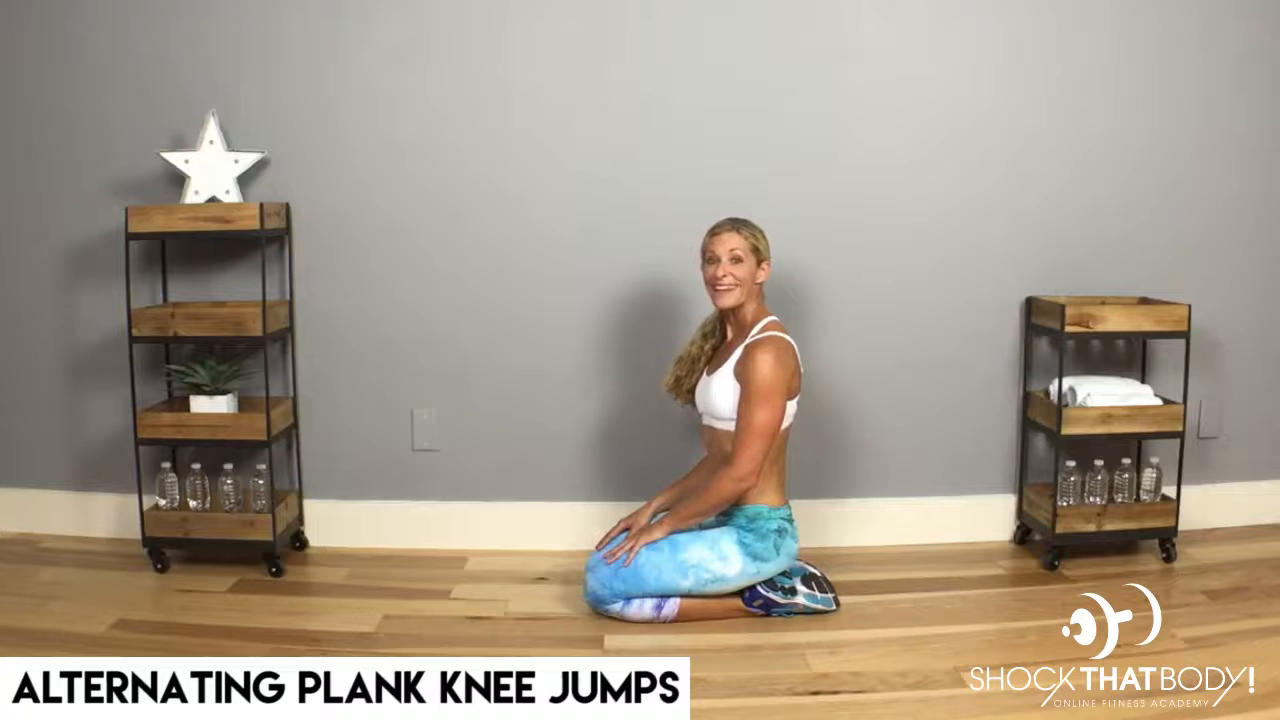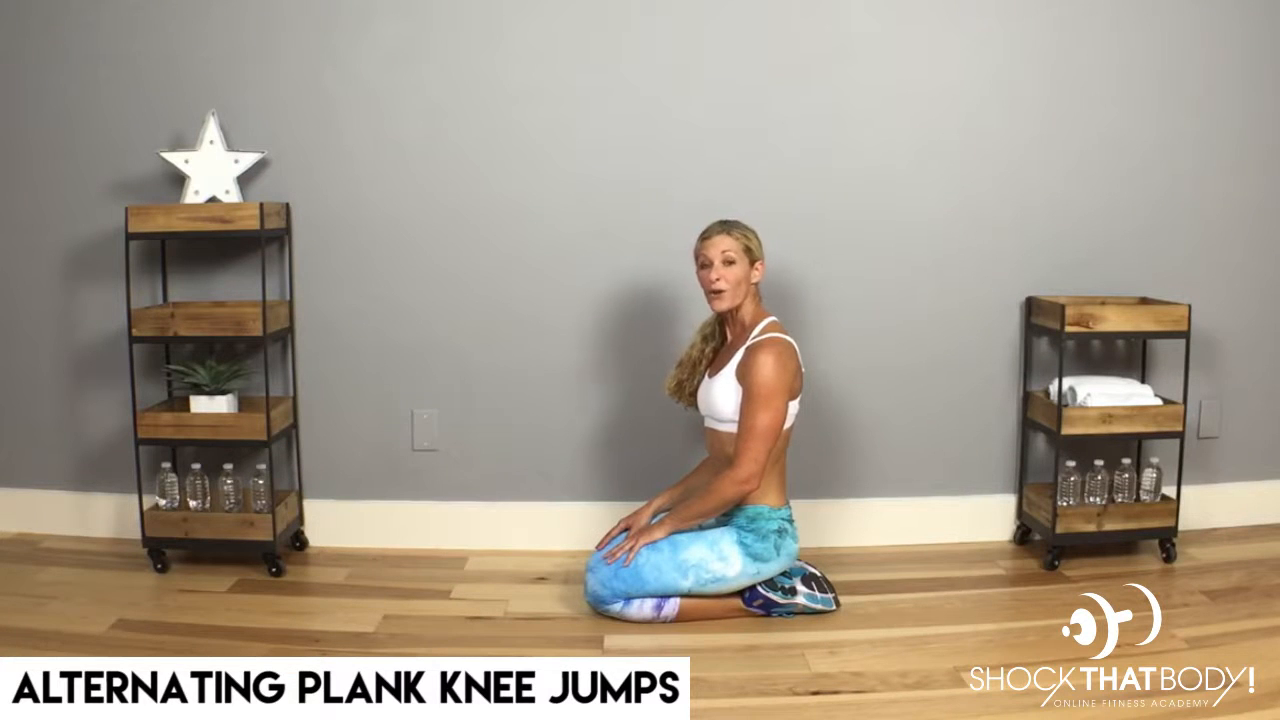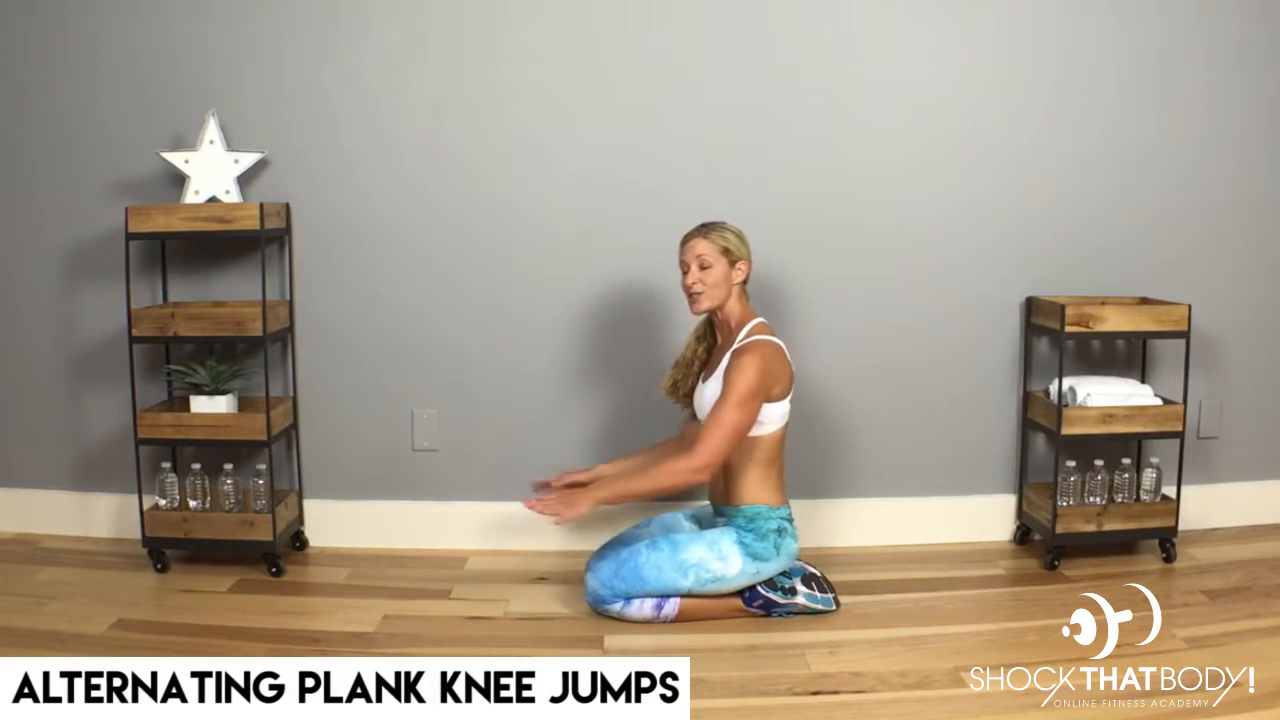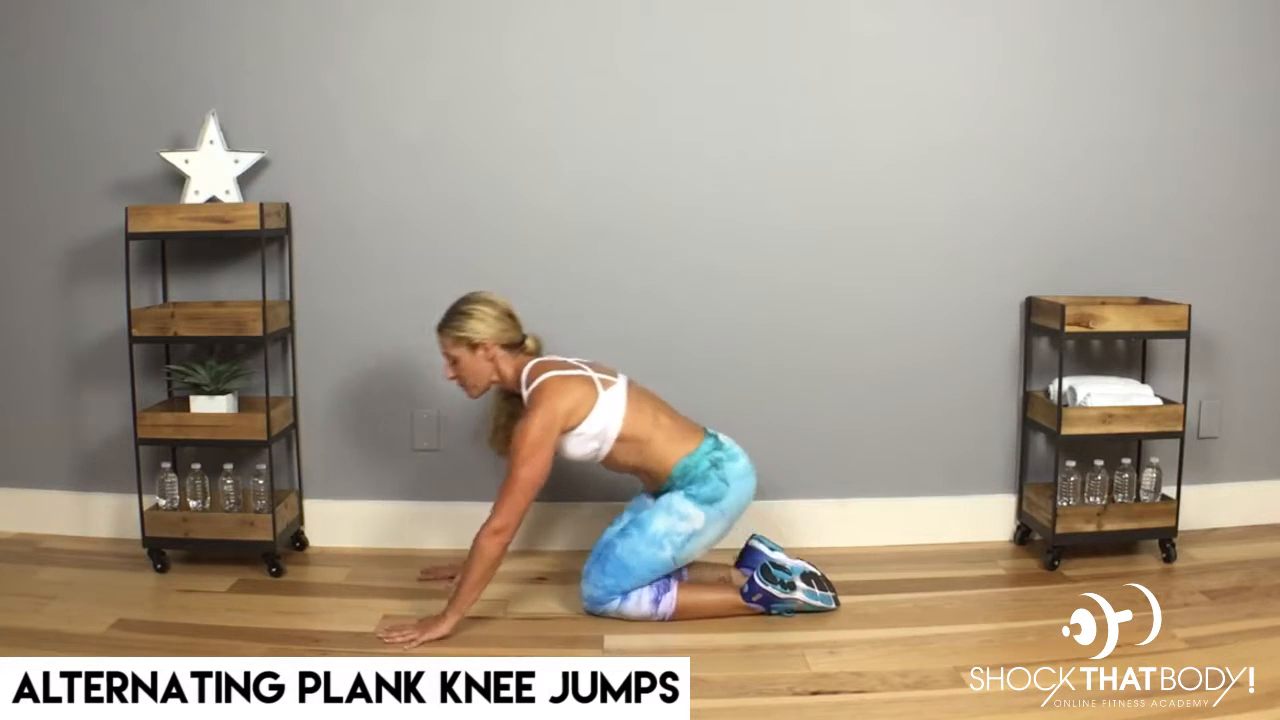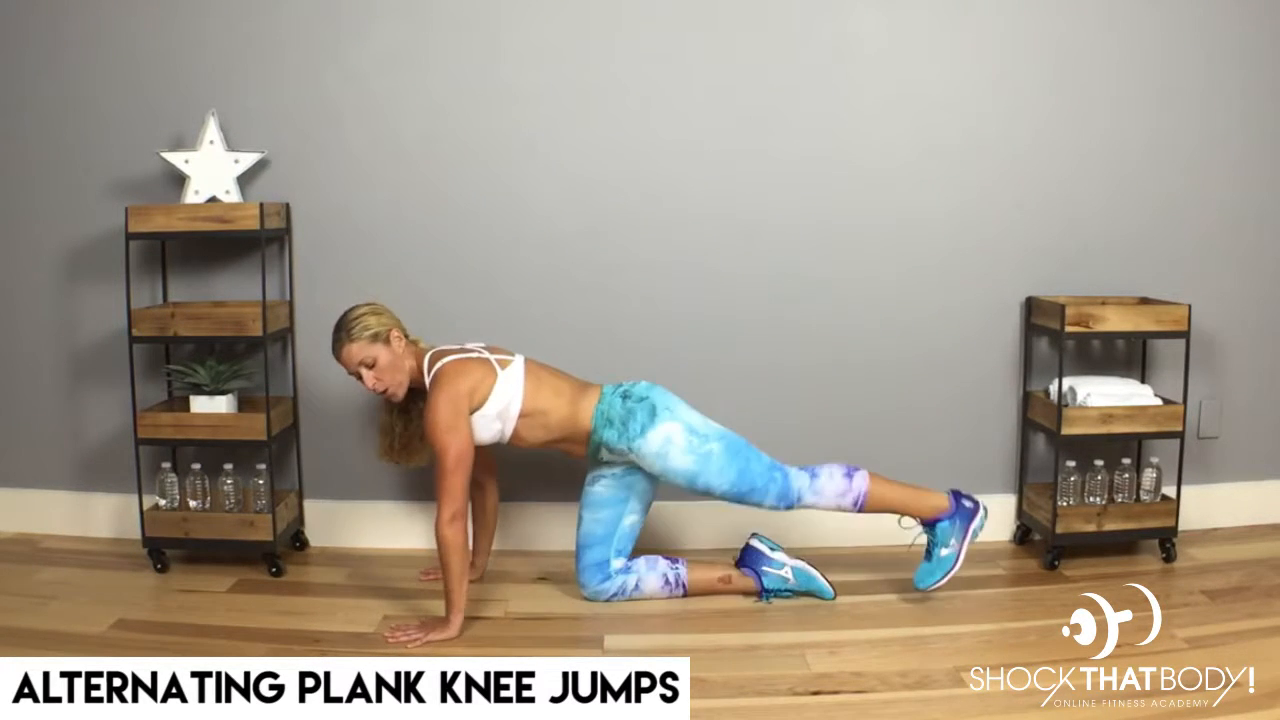
dt=1s
person 1, frame 1
left shoulder: (766, 351)
right shoulder: (724, 340)
left elbow: (743, 473)
left wrist: (664, 524)
right wrist: (653, 507)
left hip: (755, 532)
right hip: (726, 518)
left knee: (604, 583)
right knee: (607, 558)
left ankle: (759, 598)
right ankle: (771, 577)
person 1, frame 2
left shoulder: (768, 353)
right shoulder: (725, 341)
left elbow: (744, 475)
left wrist: (665, 524)
right wrist: (654, 506)
left hip: (756, 533)
right hip: (728, 518)
left knee: (603, 584)
right knee: (607, 558)
left ankle: (759, 598)
right ankle: (770, 577)
person 1, frame 3
left shoulder: (756, 355)
right shoulder: (716, 343)
left elbow: (698, 466)
right elbow: (687, 443)
left wrist: (594, 496)
right wrist: (598, 473)
left hip: (756, 534)
right hip: (723, 519)
left knee: (606, 585)
right knee: (606, 559)
left ankle: (761, 596)
right ankle: (757, 575)
person 1, frame 4
left shoulder: (546, 404)
right shoulder: (545, 377)
left elbow: (501, 526)
right elbow: (514, 499)
left wrist: (447, 618)
right wrist: (471, 567)
left hip: (711, 484)
right hip: (698, 475)
left knee: (601, 592)
right knee: (613, 569)
left ankle: (758, 593)
right ankle: (753, 569)
person 1, frame 5
left shoulder: (444, 392)
right shoulder: (443, 382)
left elbow: (450, 517)
right elbow: (484, 484)
left wrist: (452, 620)
right wrist: (474, 566)
left hip: (637, 418)
right hip: (615, 450)
left knee: (785, 487)
right knee: (602, 581)
left ankle: (947, 509)
right ankle: (757, 574)
